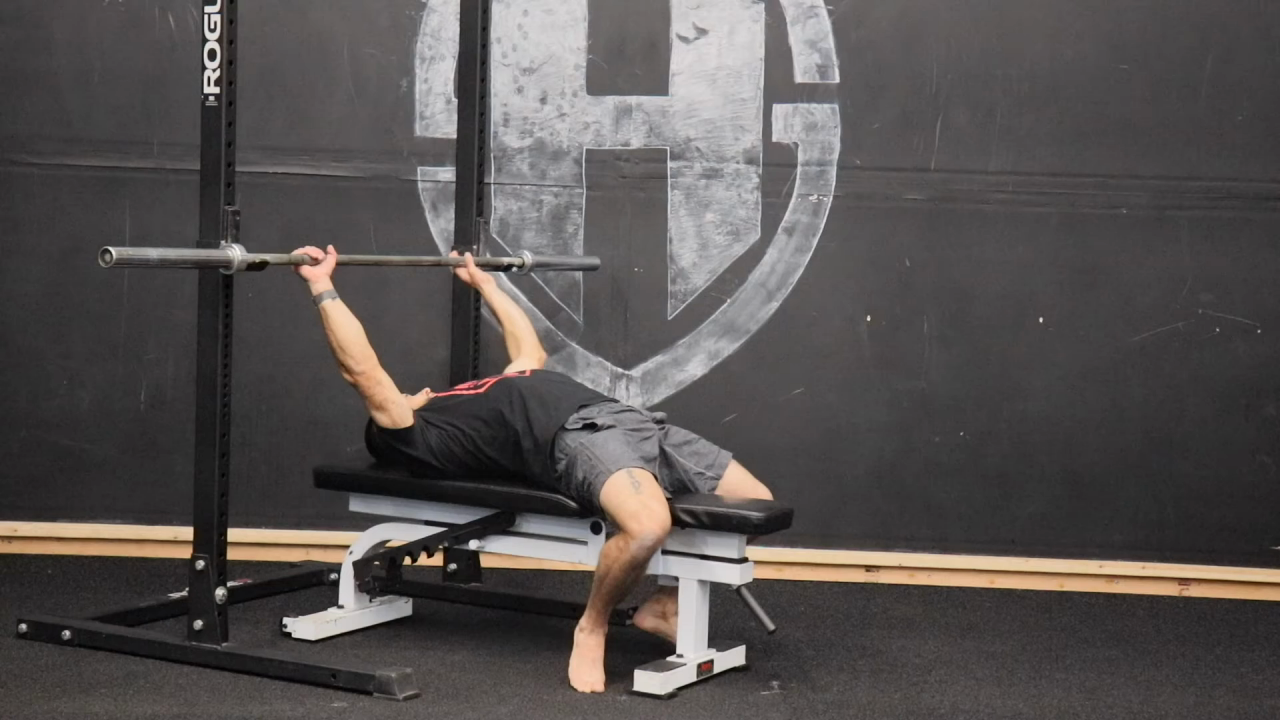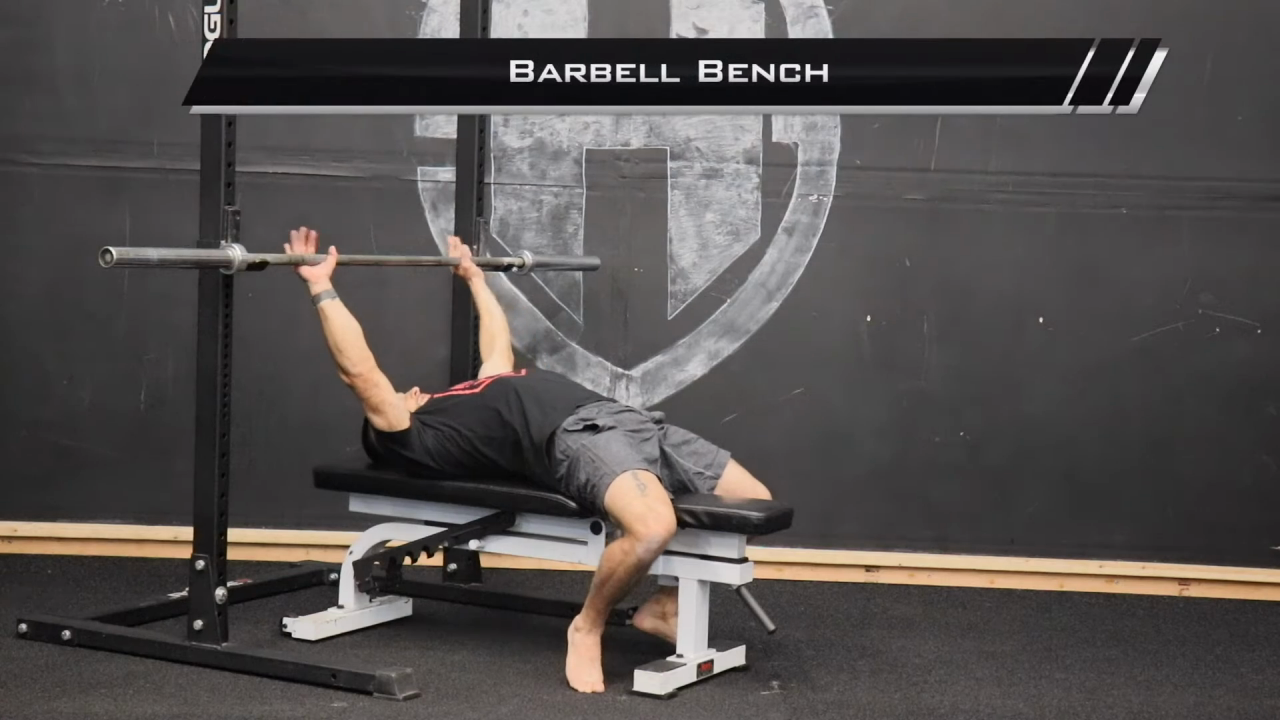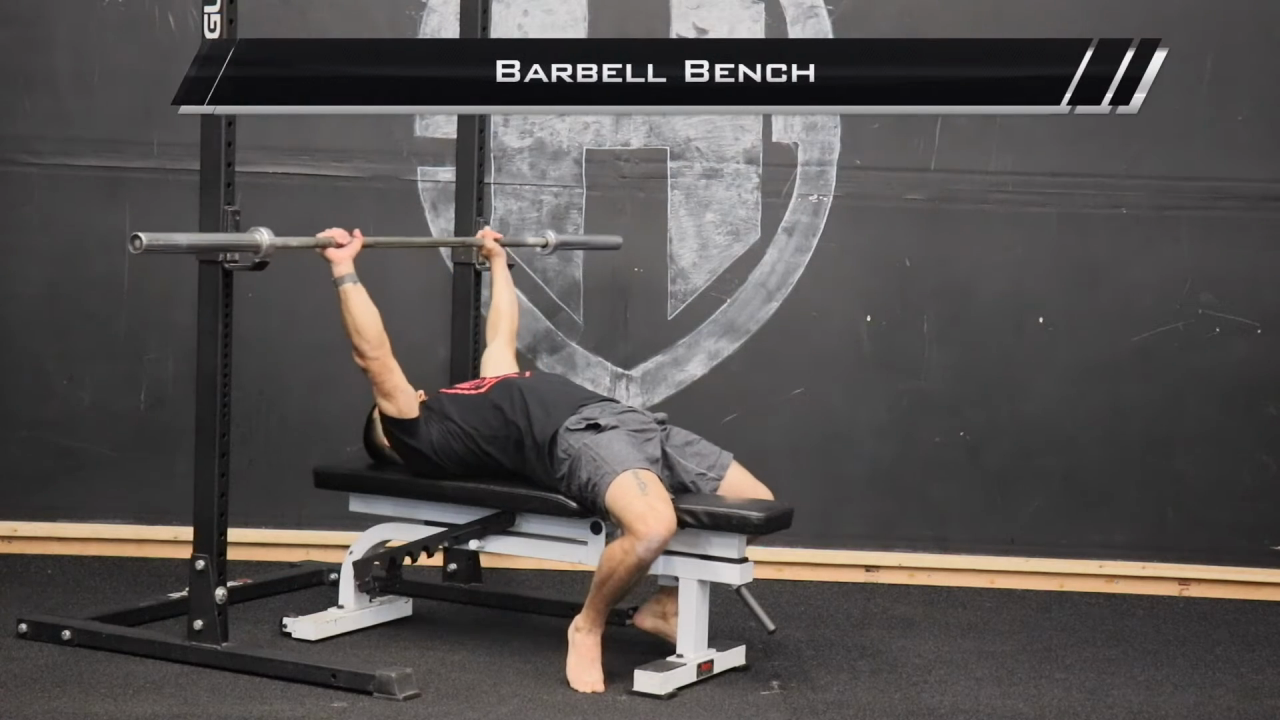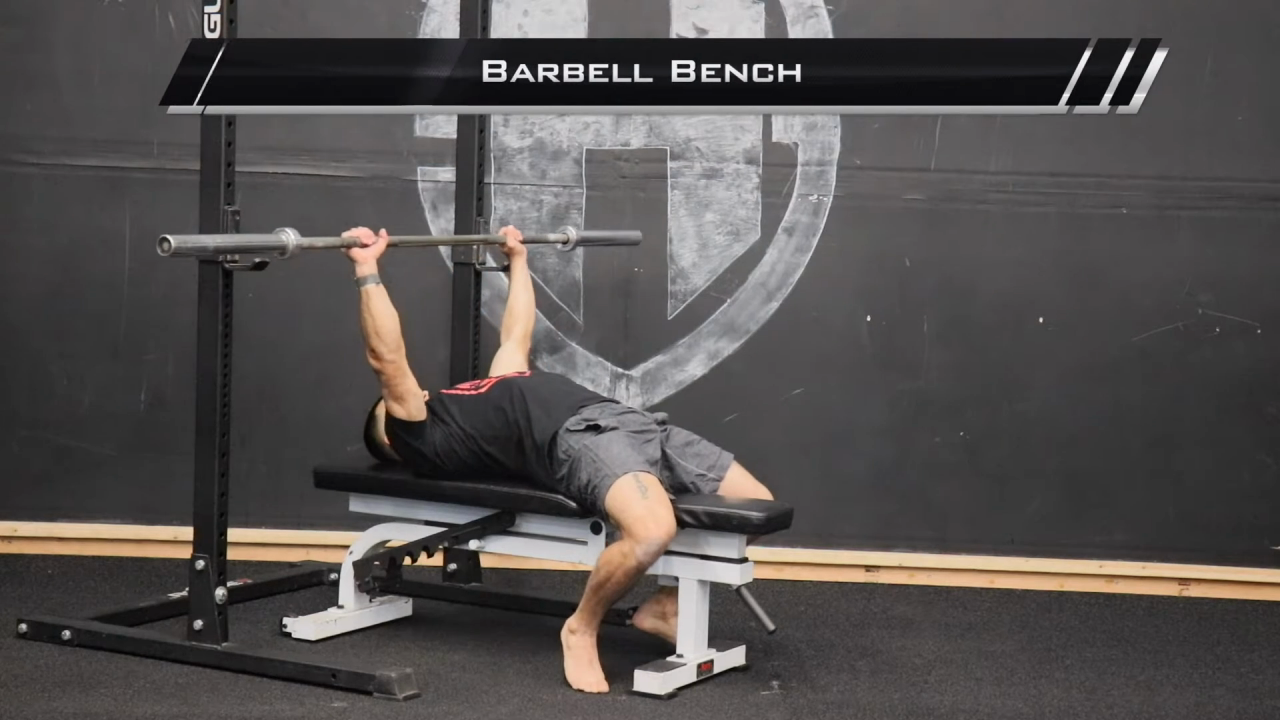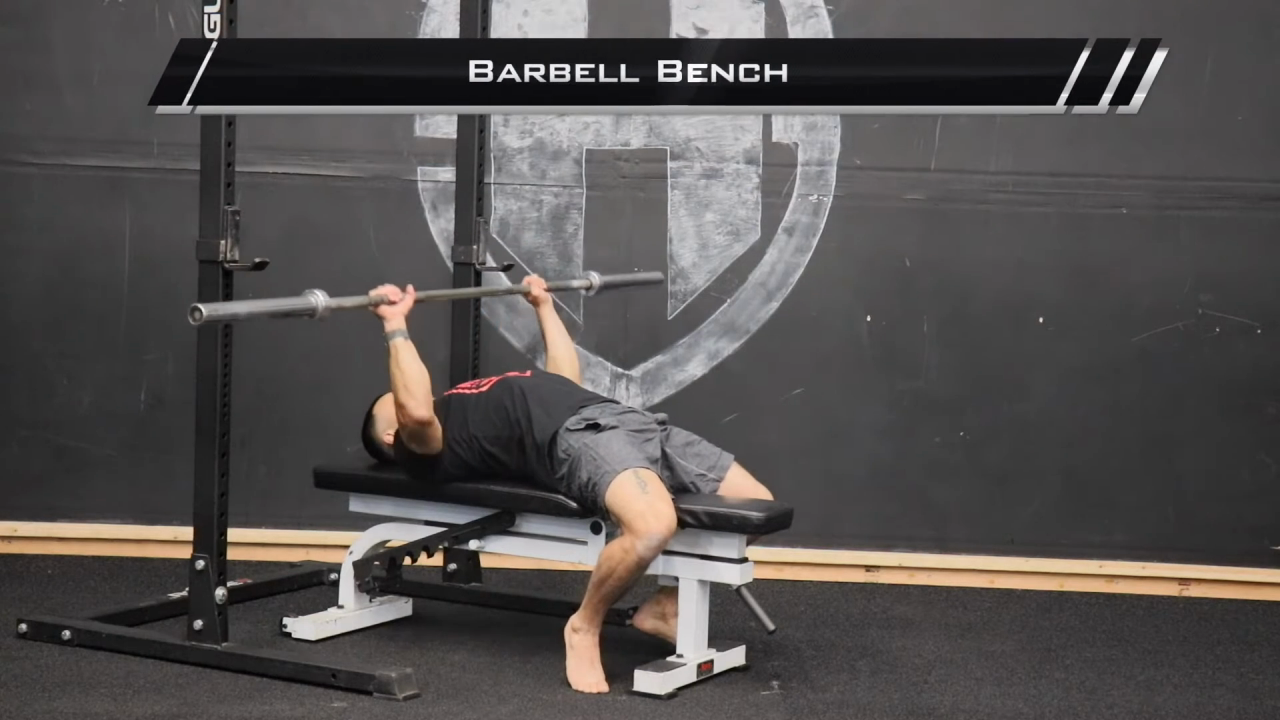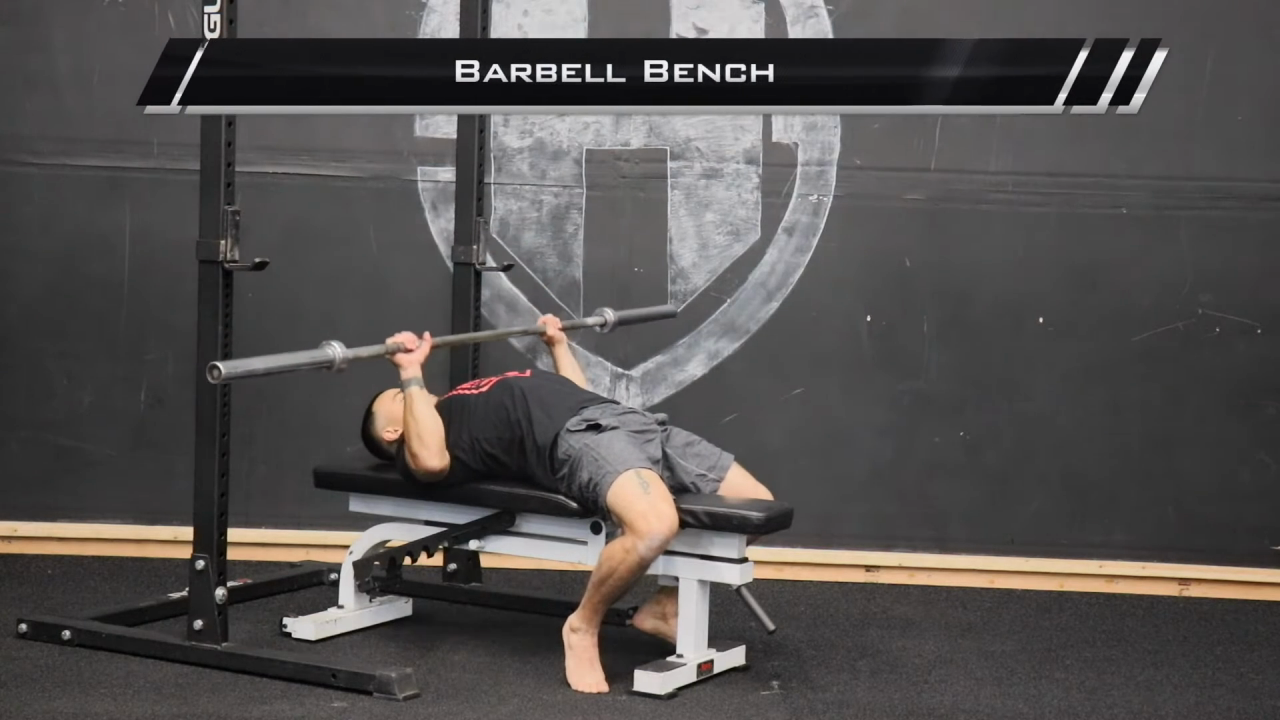
dt=0.5s
person 1, frame 1
left shoulder: (475, 406)
right shoulder: (421, 438)
left elbow: (530, 351)
right elbow: (363, 371)
left wrist: (484, 283)
right wrist: (322, 286)
left knee: (755, 505)
right knee: (646, 525)
left ankle: (665, 606)
right ankle: (592, 628)
person 1, frame 2
left shoulder: (472, 404)
right shoulder: (419, 441)
left elbow: (499, 348)
right elbow: (360, 372)
left wrist: (474, 277)
right wrist: (320, 287)
left knee: (754, 507)
right knee: (653, 527)
left ankle: (665, 606)
right ankle: (588, 627)
person 1, frame 3
left shoulder: (474, 402)
right shoulder: (423, 436)
left elbow: (501, 335)
right elbow: (373, 356)
left wrist: (496, 260)
right wrist: (344, 270)
left knee: (756, 506)
right knee: (653, 527)
left ankle: (665, 606)
right ankle: (587, 627)
person 1, frame 4
left shoulder: (477, 406)
right shoulder: (424, 440)
left elbow: (516, 337)
right elbow: (387, 358)
left wrist: (518, 259)
right wrist: (367, 269)
right knee: (651, 532)
left ankle: (666, 605)
right ankle: (582, 628)
person 1, frame 5
left shoulder: (475, 407)
right shoulder: (425, 446)
left elbow: (567, 377)
right elbow: (418, 413)
left wrist: (544, 307)
right wrist: (395, 326)
right knee: (652, 527)
left ankle: (665, 606)
right ankle: (584, 627)
person 1, frame 6
left shoulder: (472, 409)
right shoulder: (420, 440)
right elbow: (430, 461)
left wrist: (559, 344)
right wrist: (409, 371)
right knee: (654, 526)
left ankle: (666, 606)
right ankle: (583, 626)
